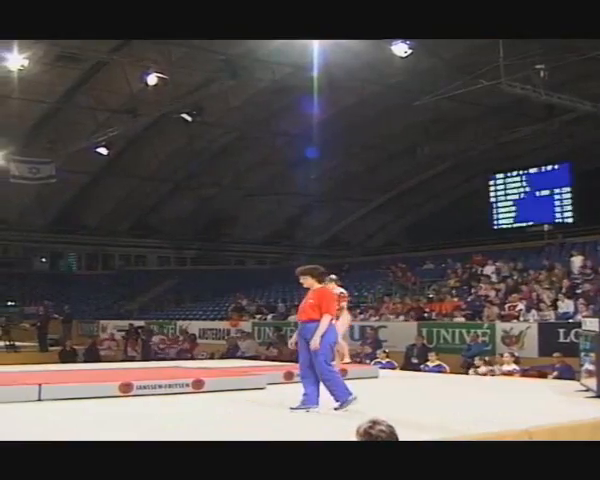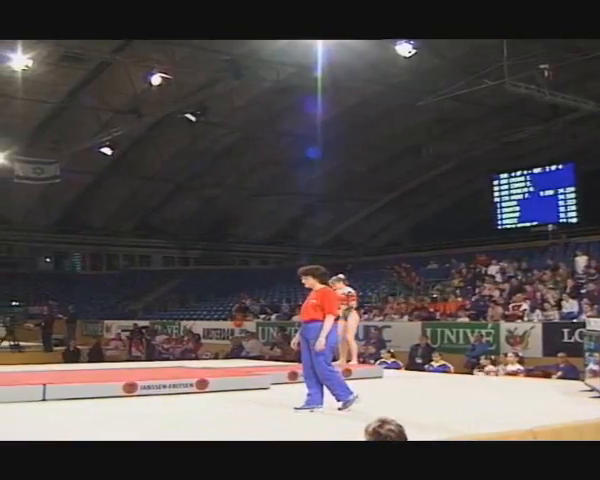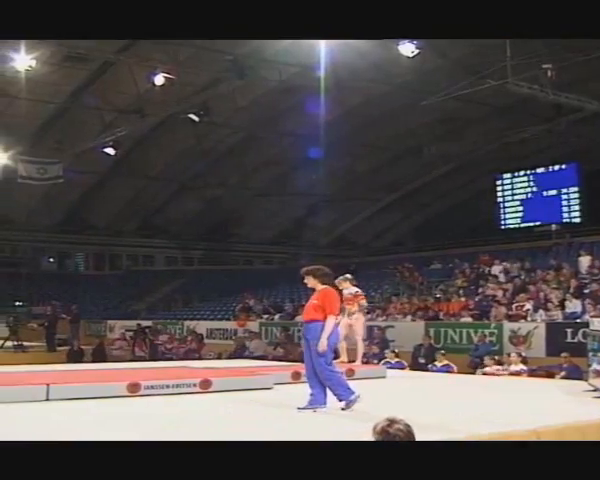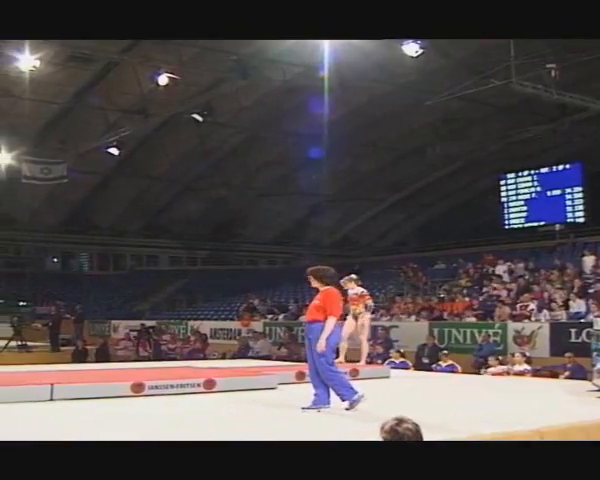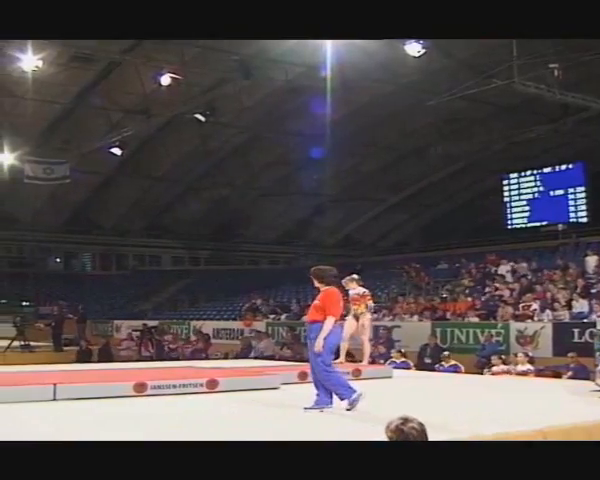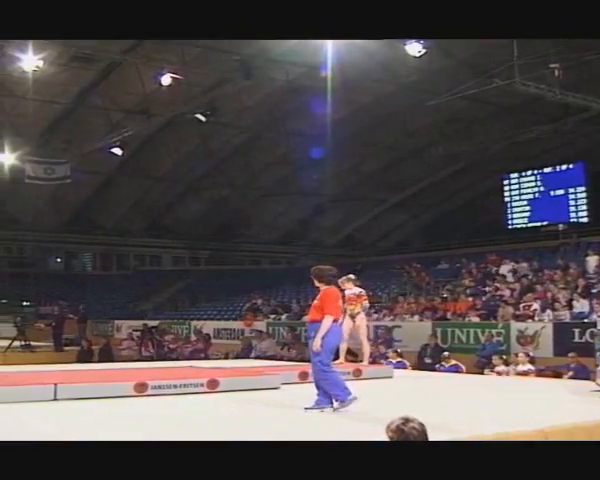
dt=0.2s
person 1, frame 1
left shoulder: (325, 292)
right shoulder: (310, 293)
left elbow: (327, 316)
left wrist: (317, 336)
right wrist: (295, 335)
left hip: (321, 332)
right hip: (305, 333)
left knee: (323, 368)
right knee: (306, 369)
left ankle: (345, 396)
right ankle: (310, 401)
person 1, frame 2
left shoulder: (327, 293)
right shoulder: (312, 294)
left elbow: (330, 317)
left wrist: (322, 337)
right wrist: (298, 336)
left hip: (322, 332)
right hip: (307, 333)
left knee: (323, 368)
right knee: (309, 369)
left ankle: (347, 395)
right ankle: (314, 401)
person 1, frame 3
left shoulder: (329, 293)
right shoulder: (316, 294)
left elbow: (331, 317)
left wrist: (324, 338)
right wrist: (305, 336)
left hip: (323, 332)
right hip: (310, 332)
left knee: (324, 368)
right knee: (312, 370)
left ankle: (348, 395)
right ankle: (317, 401)
person 1, frame 4
left shoulder: (331, 293)
right shoulder: (321, 294)
left elbow: (332, 318)
left wrist: (323, 338)
left hip: (324, 333)
right hip: (313, 332)
left knee: (326, 368)
right knee: (315, 370)
left ankle: (351, 395)
right ankle: (321, 401)
person 1, frame 5
left shoulder: (331, 293)
right shoulder: (324, 293)
left elbow: (331, 318)
left wrist: (321, 338)
left hip: (325, 333)
right hip: (315, 332)
left knee: (323, 368)
right knee: (317, 370)
left ankle: (351, 394)
right ankle: (323, 401)
person 1, frame 6
left shoulder: (330, 293)
right shoulder: (325, 292)
left elbow: (329, 317)
left wrist: (318, 337)
left hip: (325, 333)
right hip: (319, 332)
left knee: (322, 368)
right knee: (318, 369)
left ankle: (345, 396)
right ankle: (324, 401)
